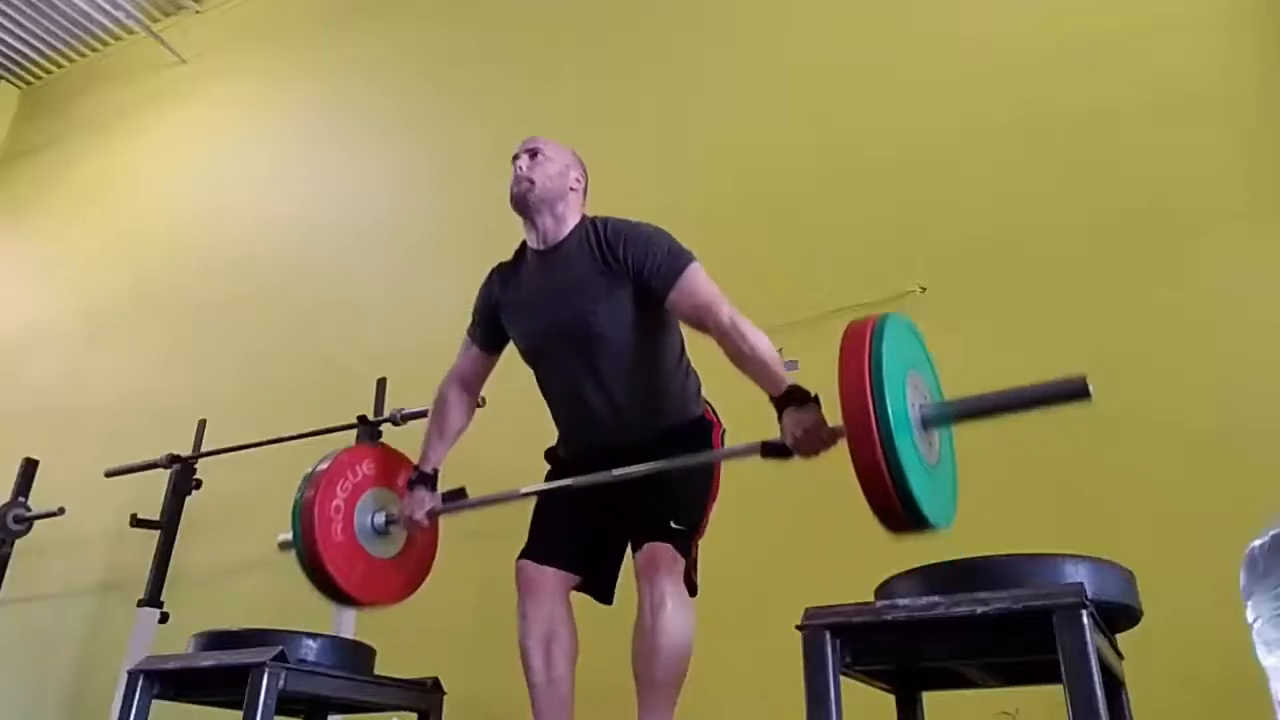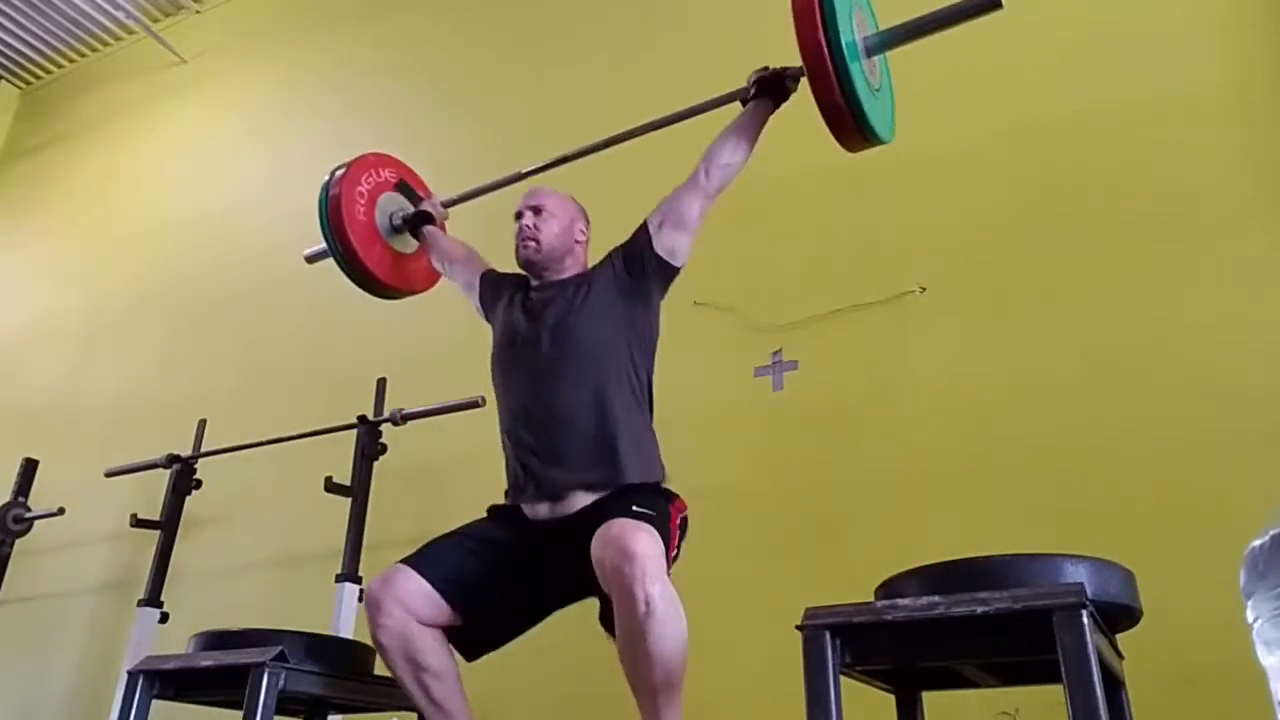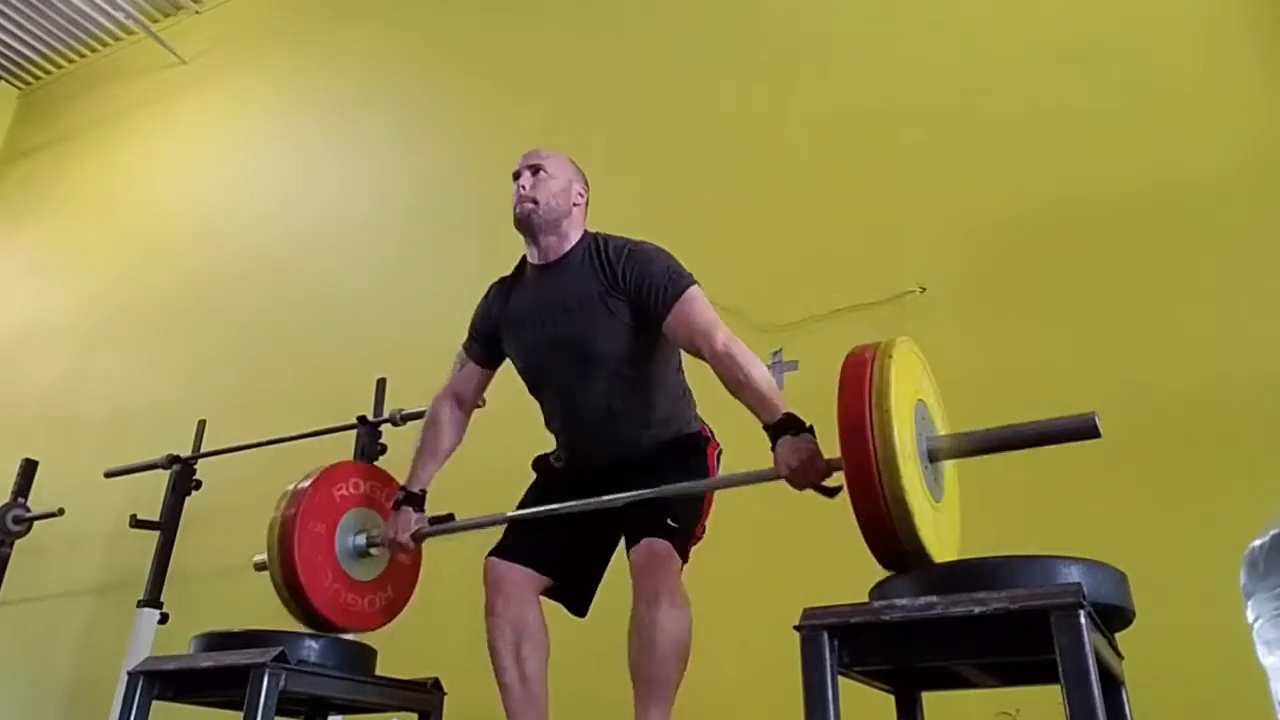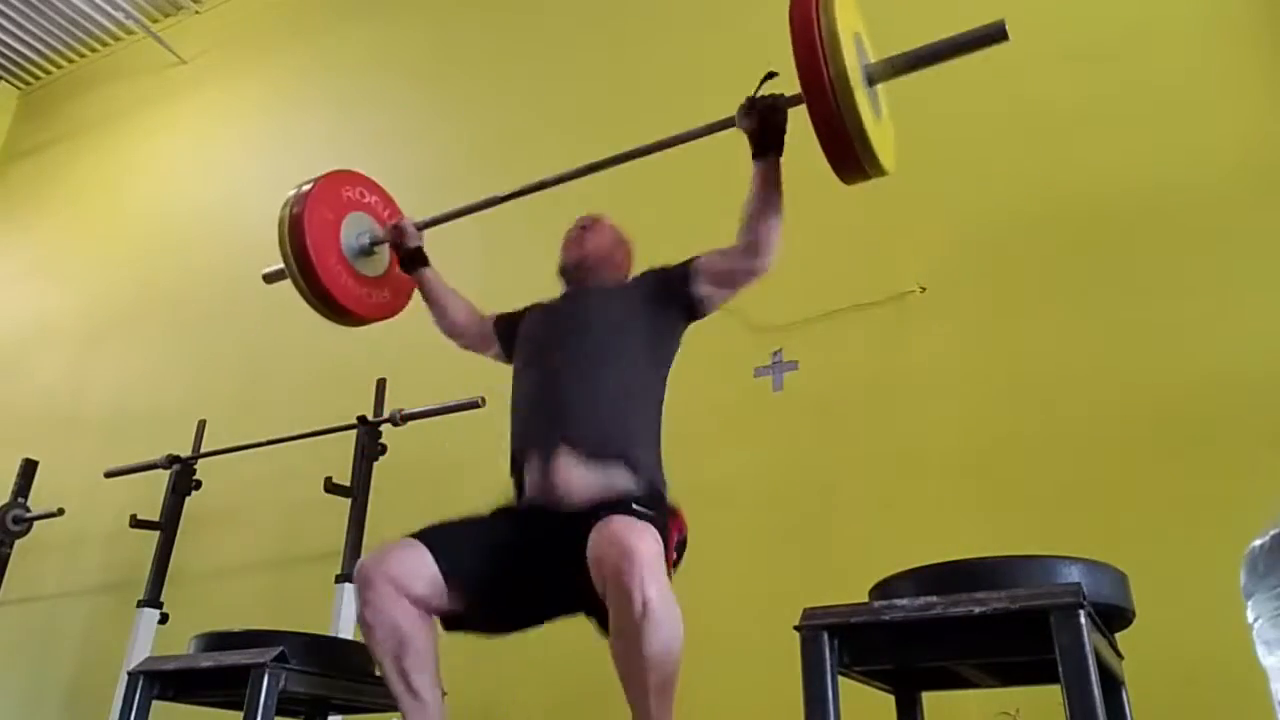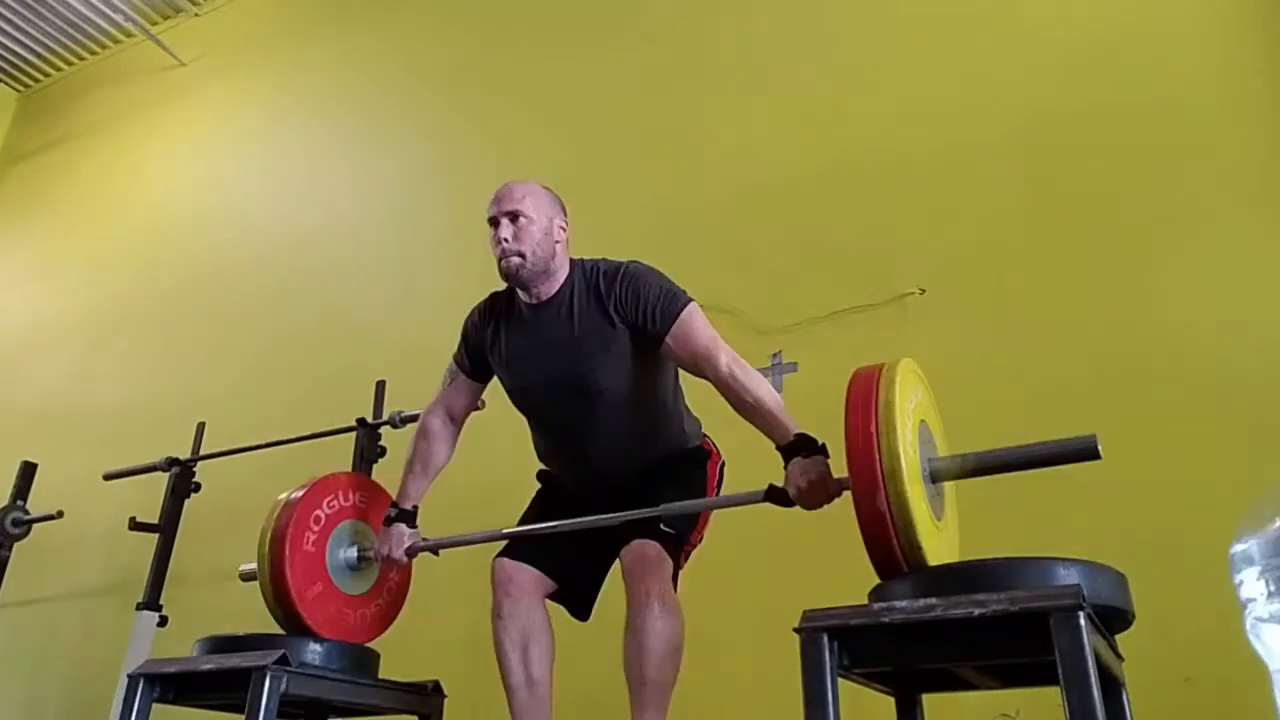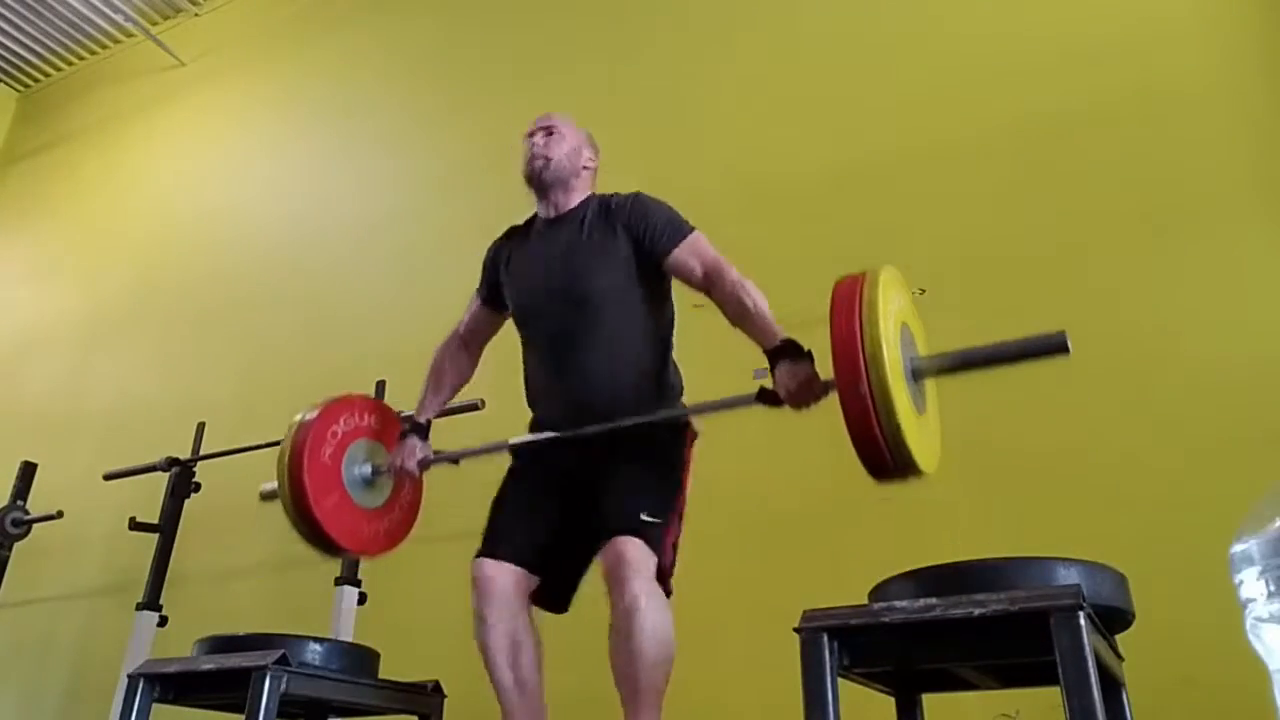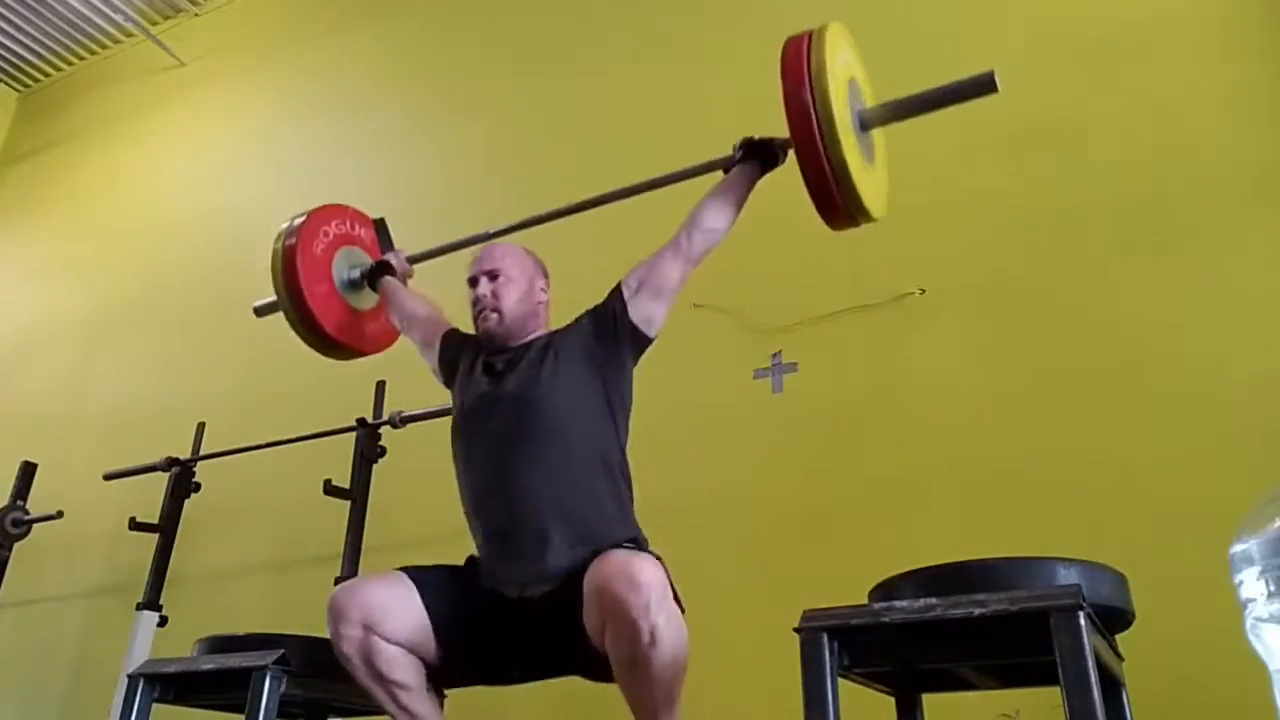
dt=0.7s
person 1, frame 1
left shoulder: (626, 247)
right shoulder: (503, 286)
left elbow: (719, 317)
right elbow: (461, 383)
left wrist: (791, 399)
right wrist: (424, 476)
left hip: (672, 445)
right hip: (587, 455)
left knee: (658, 567)
right knee: (540, 580)
person 1, frame 2
left shoulder: (626, 280)
right shoulder: (508, 300)
left elbow: (703, 185)
right elbow: (460, 265)
left wrist: (761, 105)
left hip: (623, 503)
right hip: (528, 526)
left knee: (631, 562)
right knee: (390, 600)
person 1, frame 3
left shoulder: (629, 265)
right shoulder: (502, 301)
left elbow: (716, 346)
right elbow: (455, 403)
left wrist: (785, 430)
right wrist: (412, 496)
left hip: (667, 456)
right hip: (580, 467)
left knee: (655, 566)
right knee: (506, 577)
person 1, frame 4
left shoulder: (651, 296)
right shoulder: (539, 320)
left elbow: (752, 255)
right elbow: (466, 325)
left wrist: (766, 149)
right wrist: (414, 259)
left hip: (616, 510)
right hip: (532, 526)
left knee: (628, 560)
right knee: (382, 575)
person 1, frame 5
left shoulder: (623, 287)
right shoulder: (488, 324)
left elbow: (718, 362)
right elbow: (444, 416)
left wrist: (798, 449)
right wrist: (403, 513)
left hip: (667, 469)
right hip: (574, 483)
left knee: (645, 569)
right knee: (513, 578)
person 1, frame 6
left shoulder: (630, 216)
right shoulder: (508, 251)
left elbow: (717, 276)
right elbow: (464, 341)
left wrist: (783, 353)
right wrist: (418, 427)
left hip: (643, 431)
right hip: (554, 443)
left knee: (630, 567)
right knee: (494, 580)
person 1, frame 7
left shoulder: (591, 345)
right shoulder: (464, 360)
left elbow: (683, 253)
right elbow: (423, 319)
left wrist: (748, 170)
left hip: (591, 589)
left knee: (632, 591)
right knee: (358, 611)
